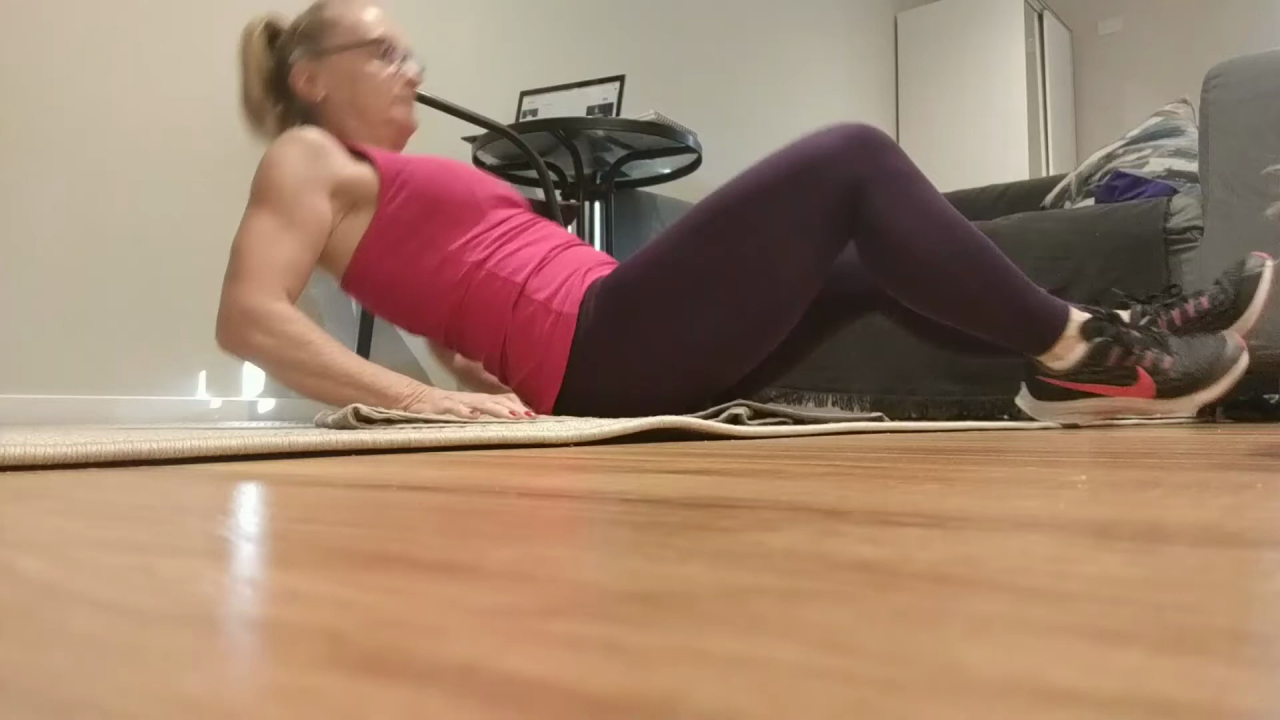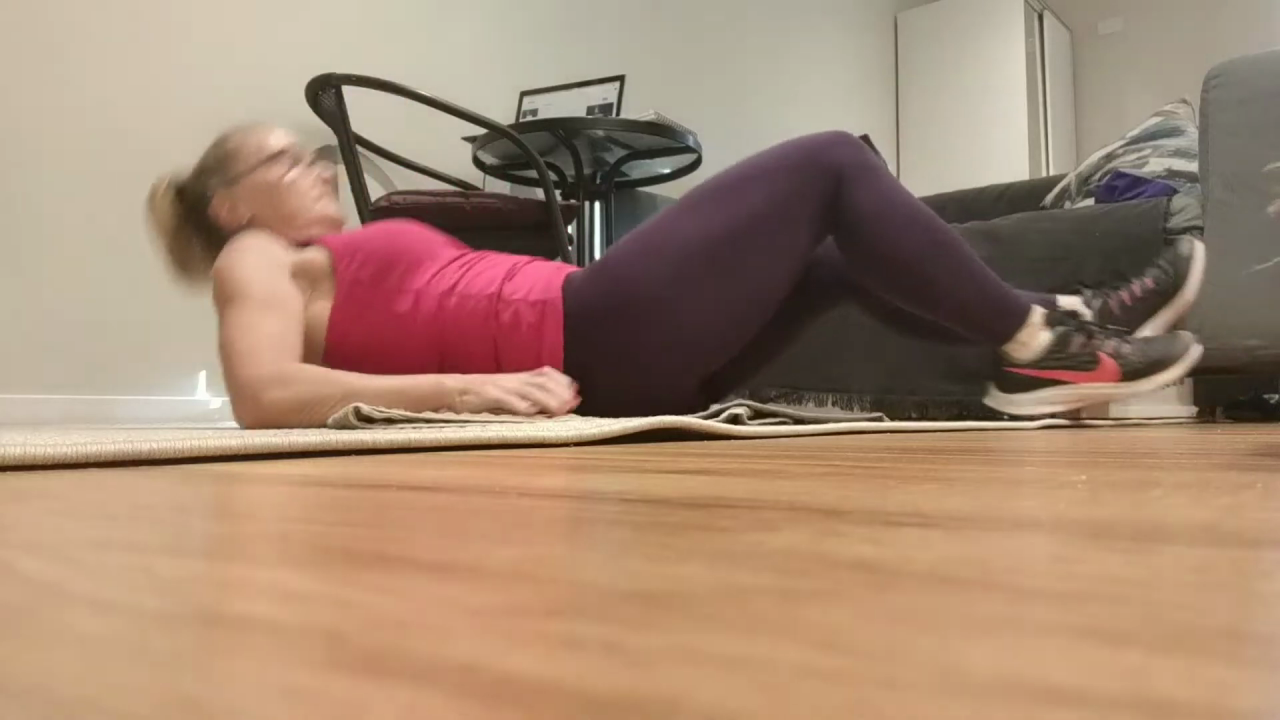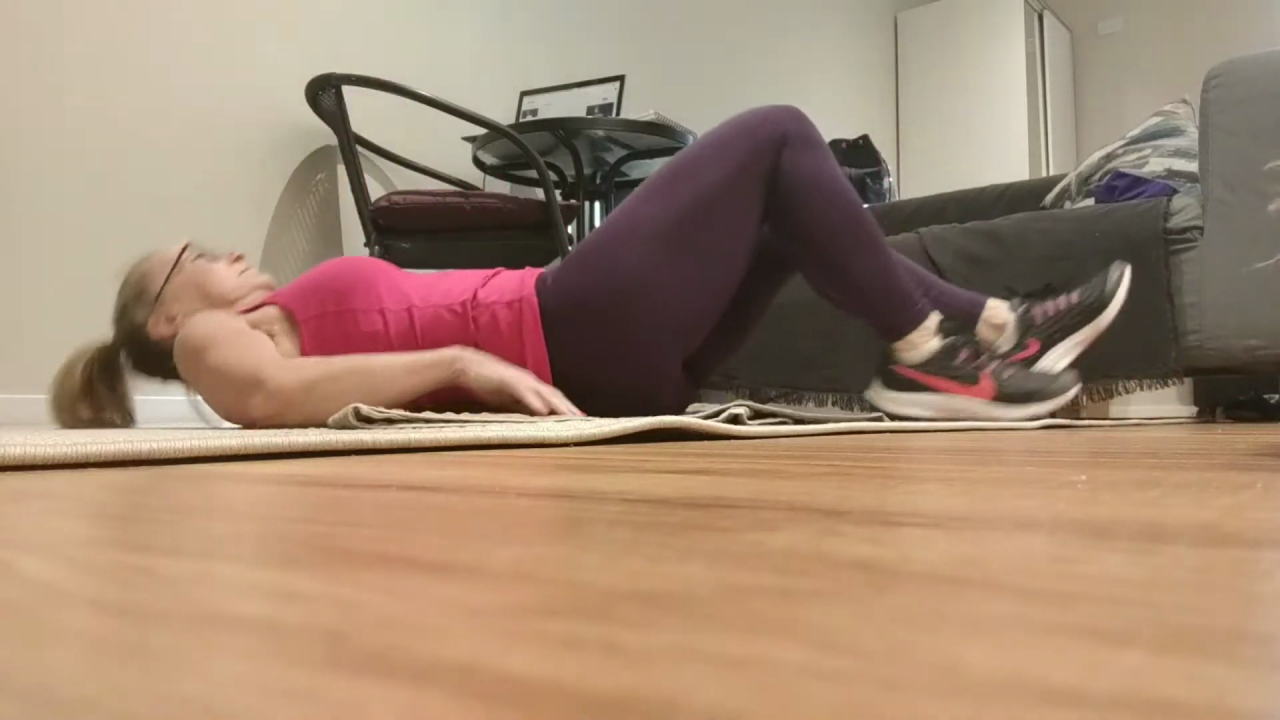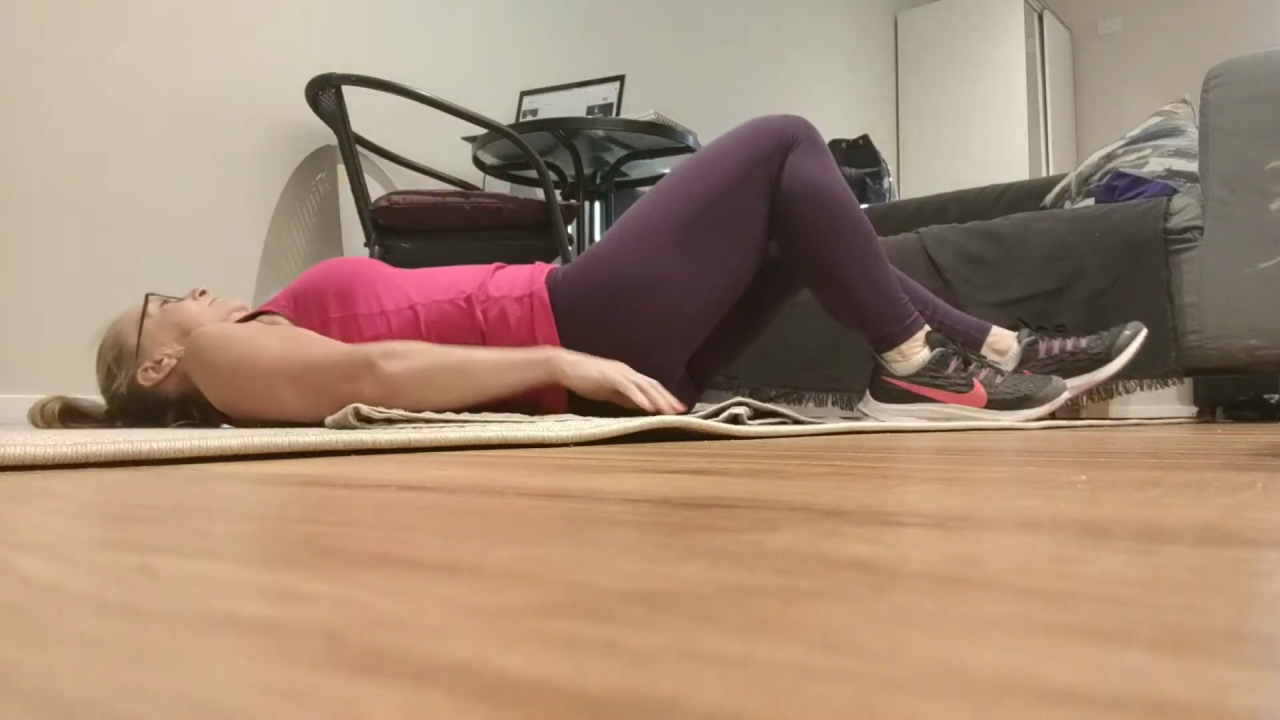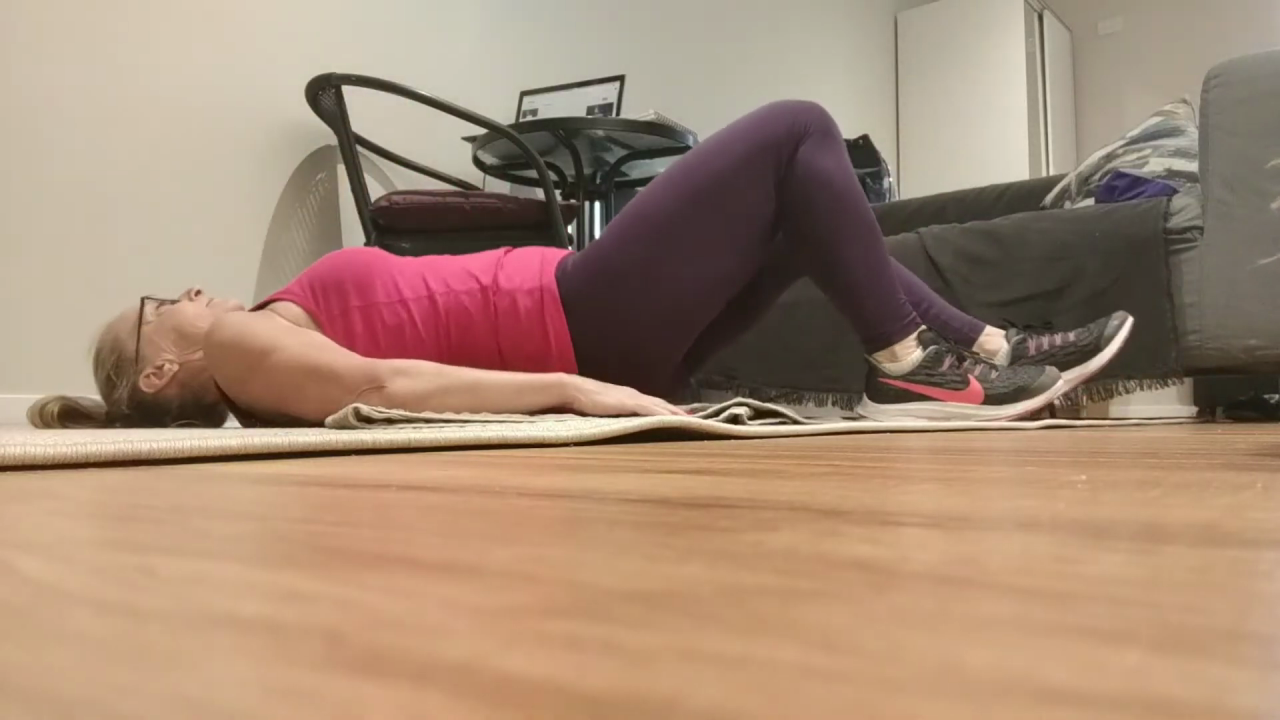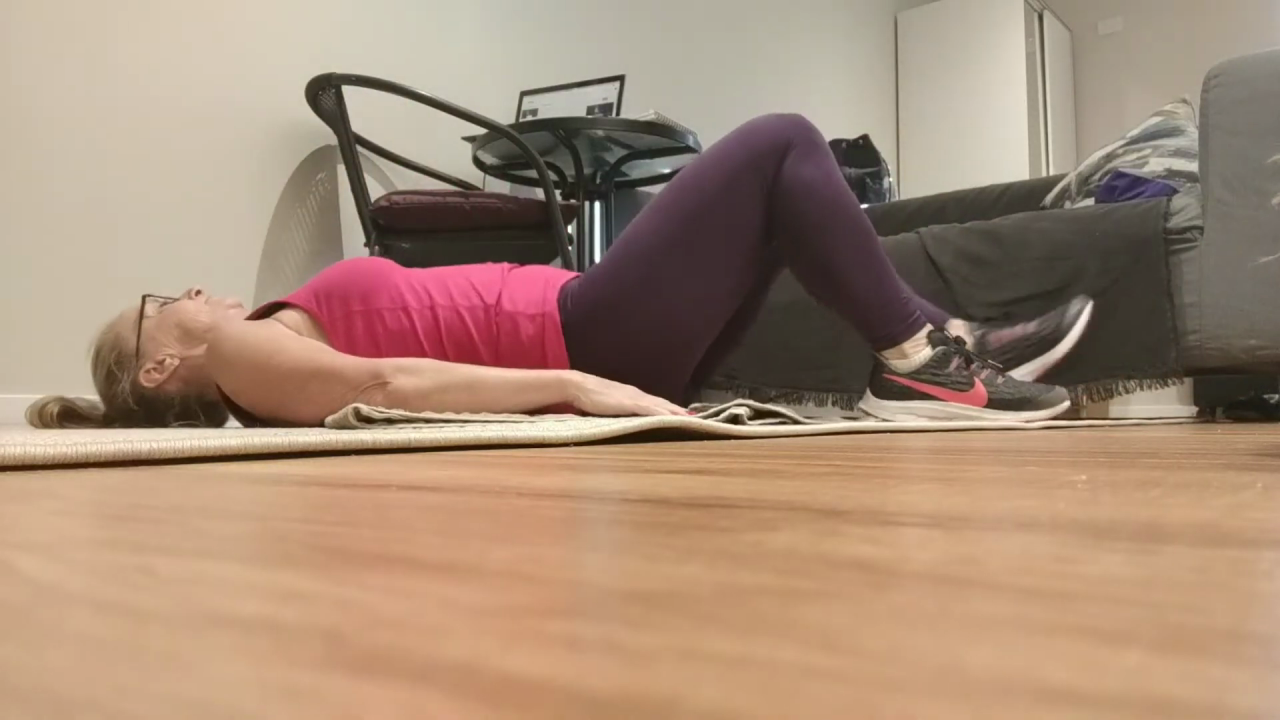
dt=0.3s
person 1, frame 1
left shoulder: (401, 175)
right shoulder: (310, 162)
left elbow: (468, 322)
right elbow: (250, 320)
right wrist: (415, 398)
left hip: (610, 348)
right hip: (598, 361)
left knee: (876, 260)
right knee: (852, 160)
left ankle: (1108, 337)
right ankle: (1077, 361)
person 1, frame 2
left shoulder: (344, 263)
right shoulder: (256, 260)
left elbow: (415, 357)
right elbow: (263, 395)
right wrist: (469, 387)
left hip: (597, 357)
right hip: (587, 344)
left knee: (838, 255)
right knee: (833, 162)
left ankle: (1062, 322)
right ankle: (1042, 352)
person 1, frame 3
left shoulder: (291, 328)
right shoulder: (220, 348)
right elbow: (285, 396)
right wrist: (463, 359)
left hip: (602, 352)
right hip: (578, 338)
left knee: (795, 217)
right knee: (778, 132)
left ankle: (995, 329)
right ankle: (925, 360)
person 1, frame 4
left shoulder: (270, 342)
right shoulder: (226, 359)
right elbow: (372, 377)
right wrist: (561, 362)
left hip: (600, 347)
right hip: (586, 324)
left knee: (799, 226)
right knee: (785, 142)
left ankle: (998, 350)
right ankle: (915, 368)
person 1, frame 5
left shoulder: (273, 338)
right shoulder: (249, 352)
right elbow: (387, 387)
right wrist: (575, 389)
left hip: (592, 324)
right hip: (588, 326)
left knee: (807, 211)
right knee: (798, 130)
left ankle: (991, 350)
right ankle: (907, 367)
person 1, frame 6
left shoulder: (272, 338)
right shoulder: (245, 356)
right elbow: (386, 383)
right wrist: (576, 387)
left hip: (590, 337)
right hip: (587, 340)
left knee: (784, 206)
right knee: (782, 145)
left ankle: (958, 347)
right ankle: (914, 368)
